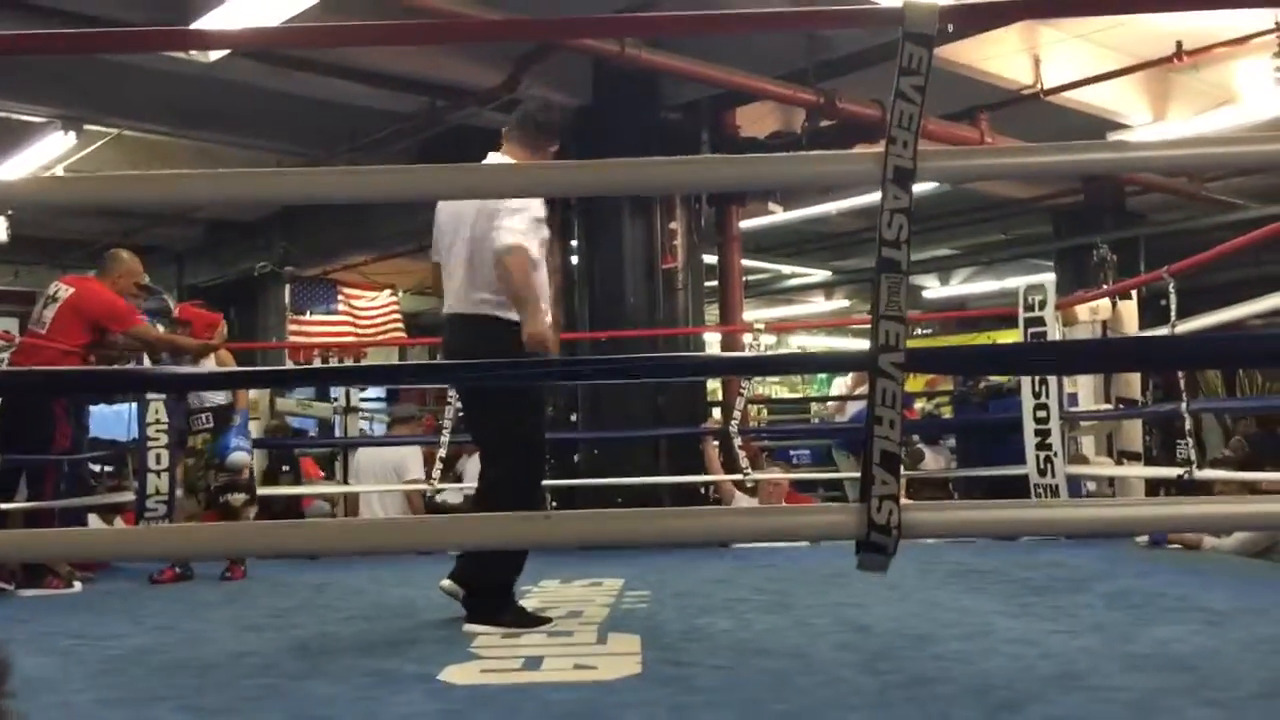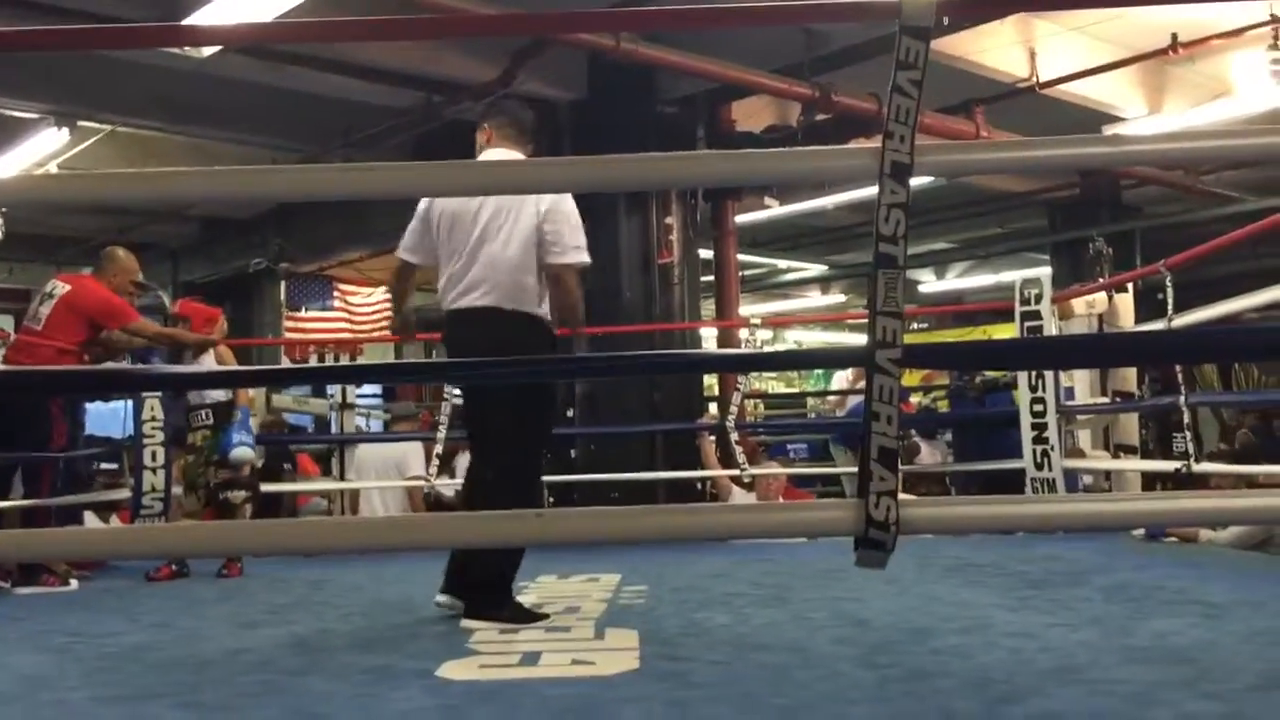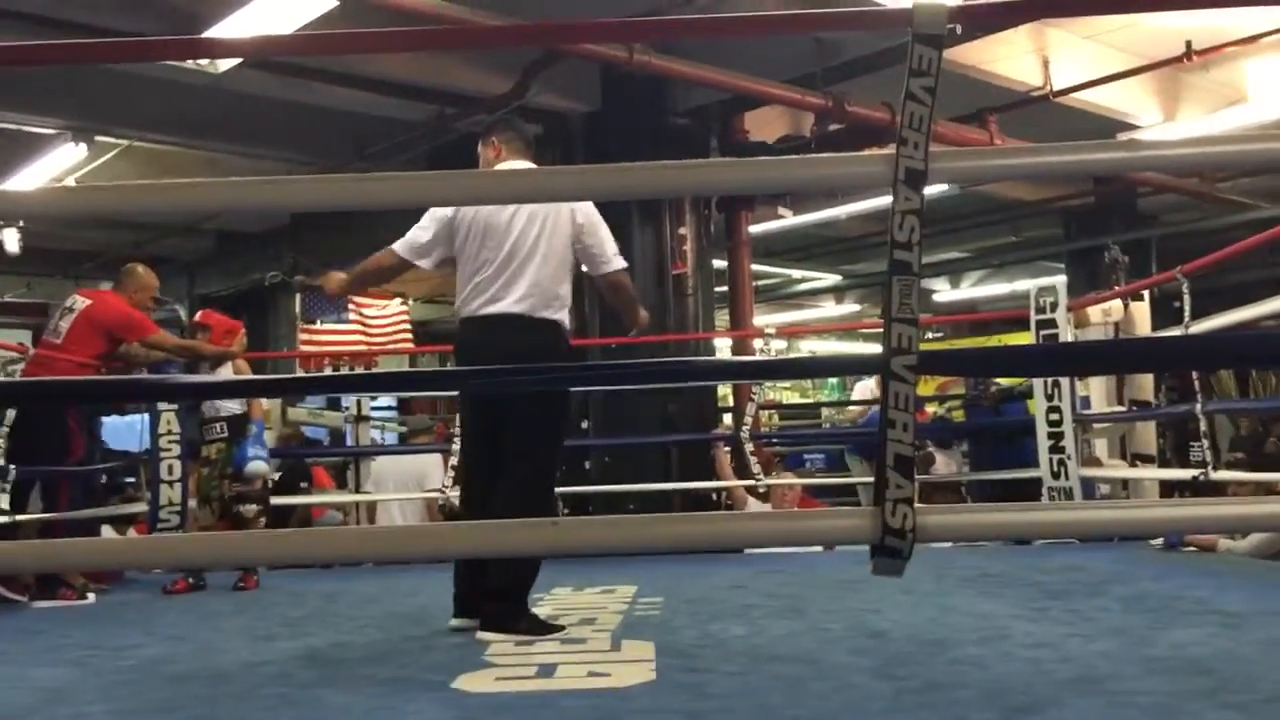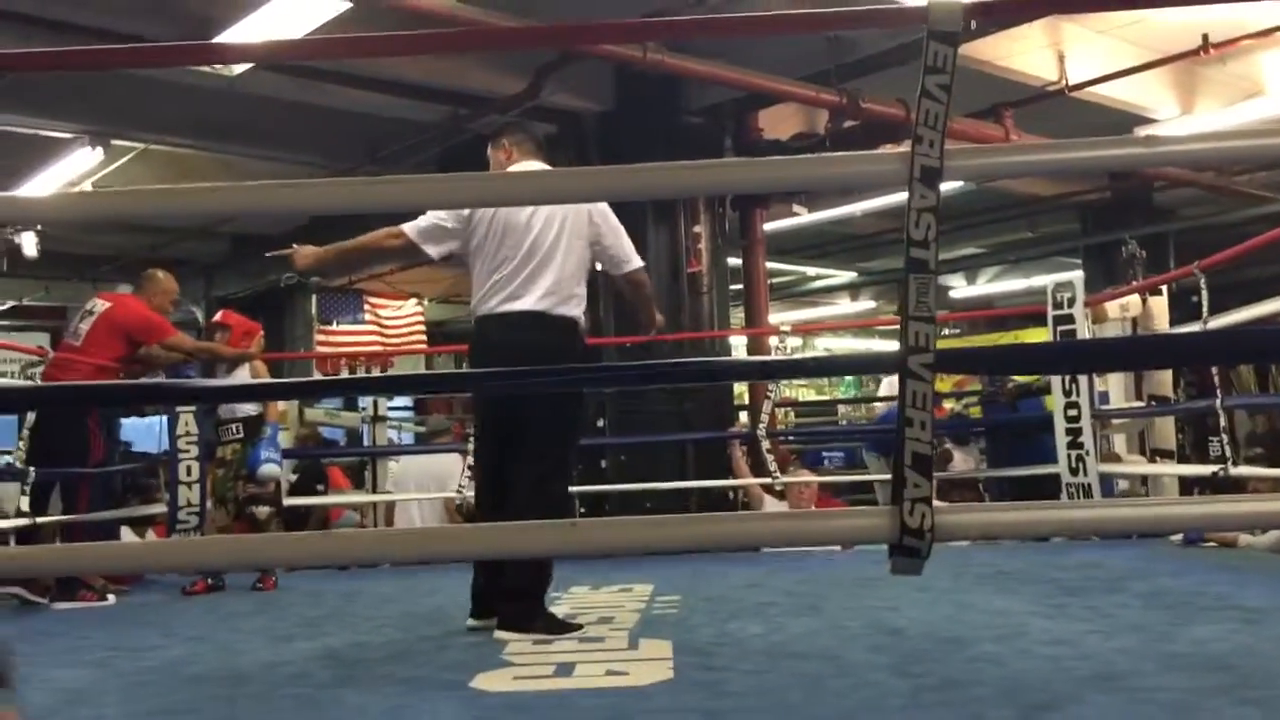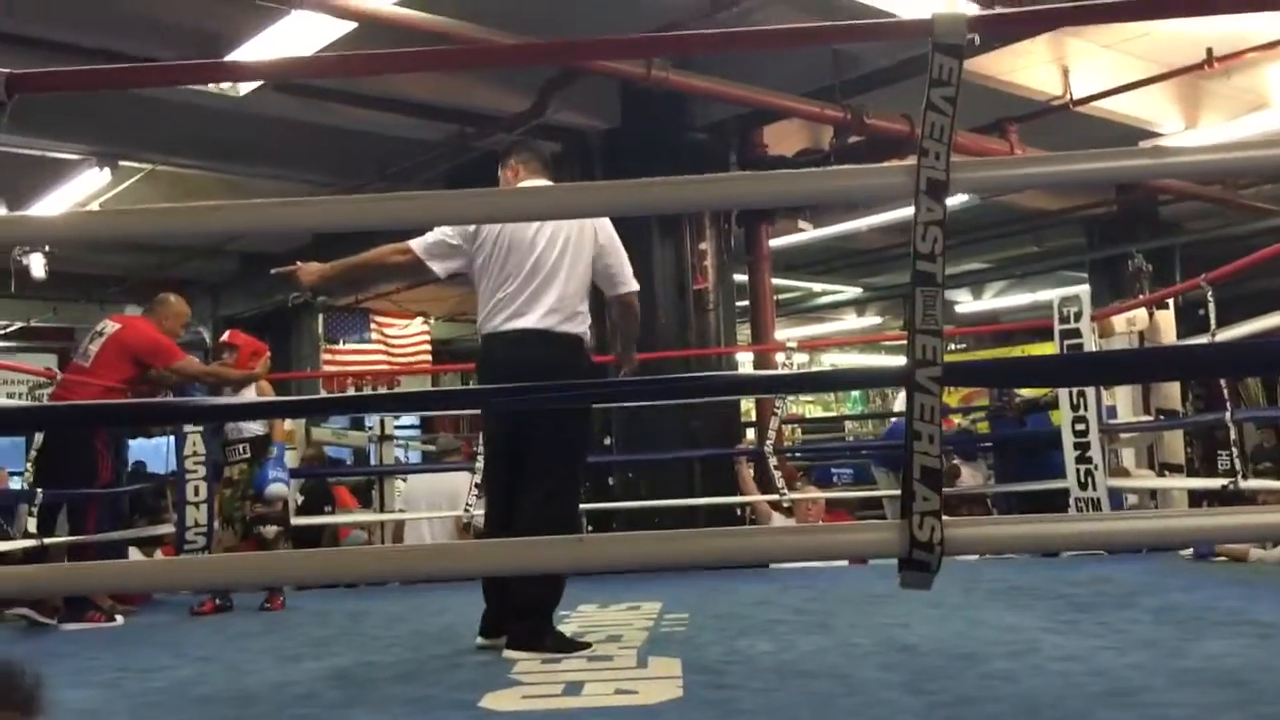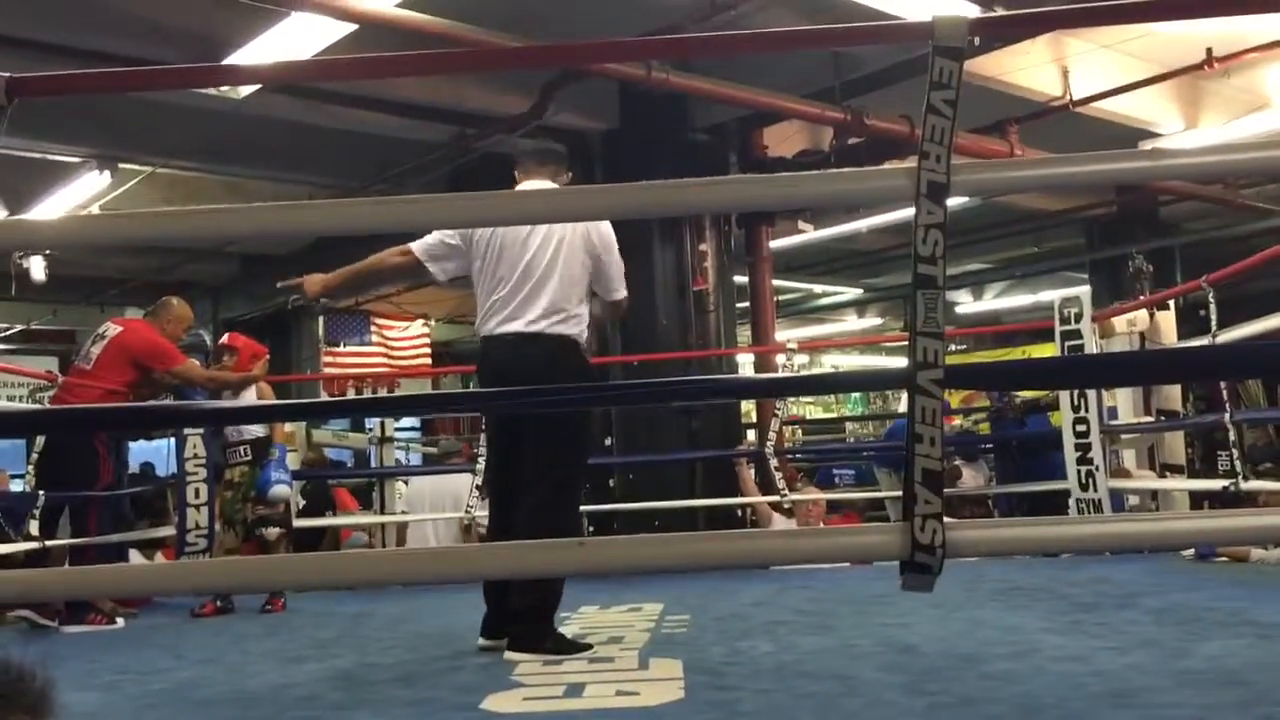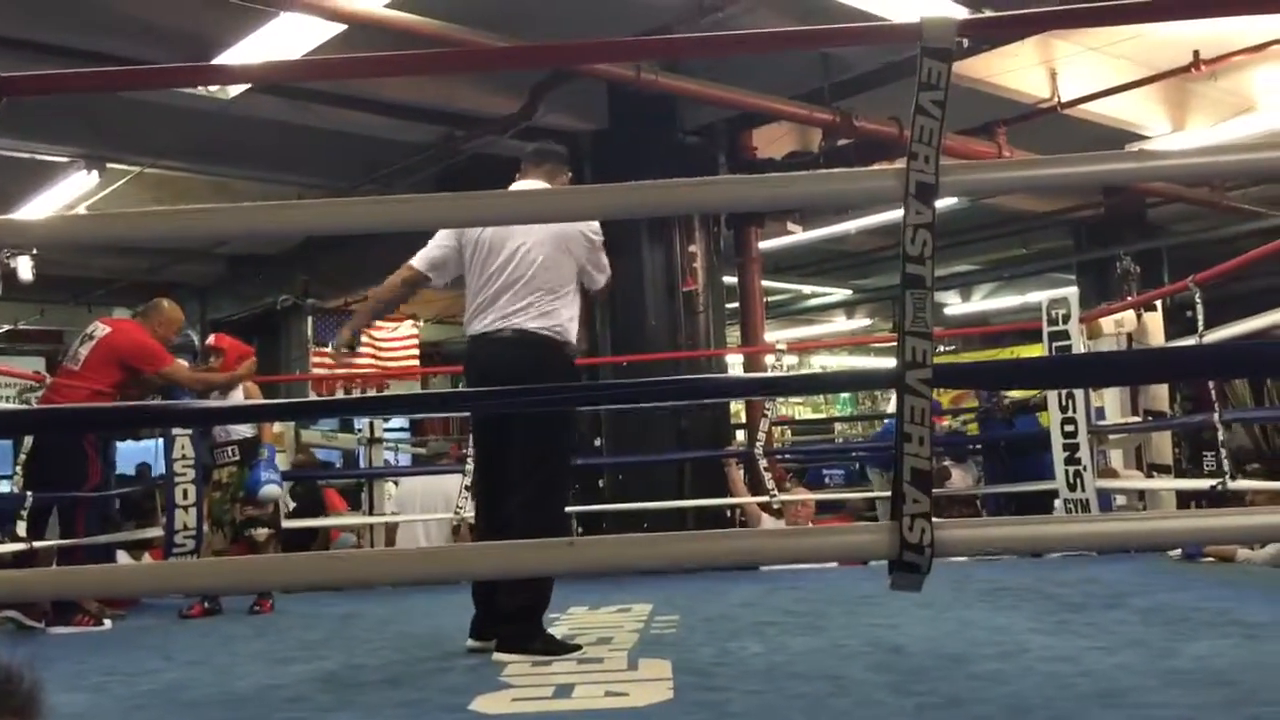
dt=0.2s
person 1, frame 1
right shoulder: (519, 190)
left elbow: (446, 267)
right elbow: (513, 255)
right wrist: (533, 318)
left hip: (465, 335)
right hip: (501, 339)
left knee: (502, 463)
right knee: (517, 470)
left ankle: (472, 574)
right ankle: (490, 602)
person 1, frame 2
left shoulder: (445, 188)
right shoulder: (545, 189)
left elbow: (406, 264)
right elbow: (565, 272)
left wrist: (400, 311)
left hip: (462, 332)
right hip: (520, 335)
left knee: (487, 460)
right knee: (517, 466)
left ankle: (464, 579)
right ankle: (490, 597)
person 1, frame 3
left shoulder: (465, 199)
right shoulder: (568, 199)
left elbow: (398, 258)
right elbow: (612, 275)
left wrist: (344, 284)
right wrist: (635, 317)
left hip: (479, 342)
right hip: (538, 343)
left knee: (481, 472)
right knee: (529, 475)
left ankle: (472, 600)
right ankle: (505, 609)
person 1, frame 4
right shoulder: (584, 198)
left elbow: (397, 241)
right elbow: (631, 273)
left wrist: (322, 257)
right wrist: (650, 316)
left hip: (495, 340)
right hip: (555, 341)
left knee: (495, 471)
right knee: (543, 472)
left ankle: (489, 601)
right ankle: (523, 608)
person 1, frame 5
left shoulder: (483, 215)
right shoulder: (589, 216)
left elbow: (401, 257)
right elbow: (625, 298)
left wrist: (325, 273)
right wrist: (626, 350)
left hip: (502, 357)
right hip: (561, 358)
left knee: (504, 489)
right knee: (553, 491)
left ankle: (499, 618)
right ankle: (530, 627)
person 1, frame 6
right shoulder: (590, 221)
left elbow: (403, 259)
right elbow: (614, 303)
left wrist: (330, 282)
right wrist: (585, 315)
left hip: (500, 358)
right hip: (557, 360)
left knee: (507, 489)
right knee: (552, 492)
left ankle: (500, 620)
right ankle: (532, 628)
person 1, frame 7
right shoulder: (578, 220)
left elbow: (410, 277)
right elbow: (597, 281)
left wrist: (354, 326)
left hip: (485, 356)
right hip: (541, 358)
left knee: (494, 488)
right knee: (538, 492)
left ankle: (488, 621)
right ankle: (520, 629)
person 2, frame 1
left shoulder: (66, 285)
right shoulder: (105, 300)
right elbow: (158, 341)
right wrist: (207, 345)
right hip: (50, 389)
right knee: (47, 478)
right ankle: (35, 572)
person 2, frame 2
left shoulder: (63, 282)
right shoulder: (100, 298)
right elbow: (158, 335)
left wrist: (135, 341)
right wrist: (206, 340)
right hip: (45, 387)
right knee: (42, 475)
right ankle: (31, 570)
person 2, frame 3
left shoulder: (84, 299)
right shoulder: (120, 312)
right elbow: (179, 347)
left wrist: (161, 357)
right wrist: (228, 352)
right hip: (62, 401)
right knee: (62, 489)
right ankle: (50, 583)
person 2, frame 4
left shoulder: (104, 302)
right shoulder: (140, 315)
right elbow: (197, 349)
left wrist: (177, 358)
right wrist: (245, 354)
right hip: (80, 403)
left knee: (41, 484)
right knee: (82, 491)
right ankle: (69, 586)
person 2, frame 5
left shoulder: (115, 324)
right shoulder: (149, 337)
right elbow: (204, 374)
left wrist: (178, 378)
right wrist: (253, 374)
right hip: (88, 424)
left knee: (51, 505)
right knee: (91, 512)
right ankle: (78, 606)
person 2, frame 6
left shoulder: (118, 327)
right shoulder: (149, 340)
right elbow: (204, 379)
left wrist: (176, 380)
right wrist: (251, 376)
right hip: (89, 428)
left knee: (51, 508)
right knee: (92, 515)
right ankle: (79, 609)
person 2, frame 7
left shoulder: (106, 327)
right shoulder: (138, 342)
right elbow: (191, 382)
left wrist: (162, 378)
right wrist: (239, 375)
right hip: (77, 428)
left knee: (38, 509)
right knee: (80, 516)
right ankle: (65, 611)
person 3, frame 1
left shoulder: (220, 356)
left elbow: (241, 393)
left wrist: (239, 429)
left hip: (225, 433)
right hip: (198, 437)
left knee: (233, 500)
right knee: (191, 496)
left ankle: (237, 561)
right ankle: (181, 563)
person 3, frame 2
left shoulder: (219, 352)
right shoulder: (186, 356)
left elbow: (241, 389)
left wrist: (241, 426)
left hip: (224, 429)
right hip: (198, 433)
left knee: (232, 496)
right knee: (189, 495)
left ankle: (234, 558)
right ankle: (177, 560)
person 3, frame 3
left shoulder: (238, 364)
right shoulder: (202, 369)
left elbow: (256, 403)
left wrist: (255, 439)
left hip: (238, 440)
right hip: (211, 445)
left knee: (247, 509)
right knee: (203, 508)
left ankle: (250, 571)
right ankle: (194, 573)
person 3, frame 4
left shoulder: (254, 366)
right shoulder: (219, 369)
left elbow: (271, 404)
left wrist: (269, 441)
left hip: (253, 442)
right hip: (226, 446)
left knee: (262, 510)
right knee: (219, 510)
left ankle: (267, 572)
right ankle: (213, 574)
person 3, frame 5
left shoulder: (260, 386)
right shoulder: (225, 390)
left elbow: (277, 424)
left wrist: (275, 461)
left hip: (260, 462)
right hip: (233, 466)
left knee: (269, 530)
right knee: (226, 530)
left ankle: (276, 592)
right ankle: (221, 594)
person 3, frame 6
left shoulder: (260, 388)
right shoulder: (225, 392)
left elbow: (277, 426)
left wrist: (277, 463)
left hip: (261, 464)
right hip: (233, 468)
left knee: (270, 532)
right knee: (228, 532)
left ankle: (277, 594)
right ankle: (222, 596)
person 3, frame 7
left shoulder: (247, 387)
right shoulder: (213, 393)
left elbow: (266, 425)
left wrist: (266, 463)
left hip: (249, 464)
right hip: (221, 469)
left knee: (259, 532)
right knee: (216, 533)
left ankle: (264, 595)
right ankle: (209, 598)
